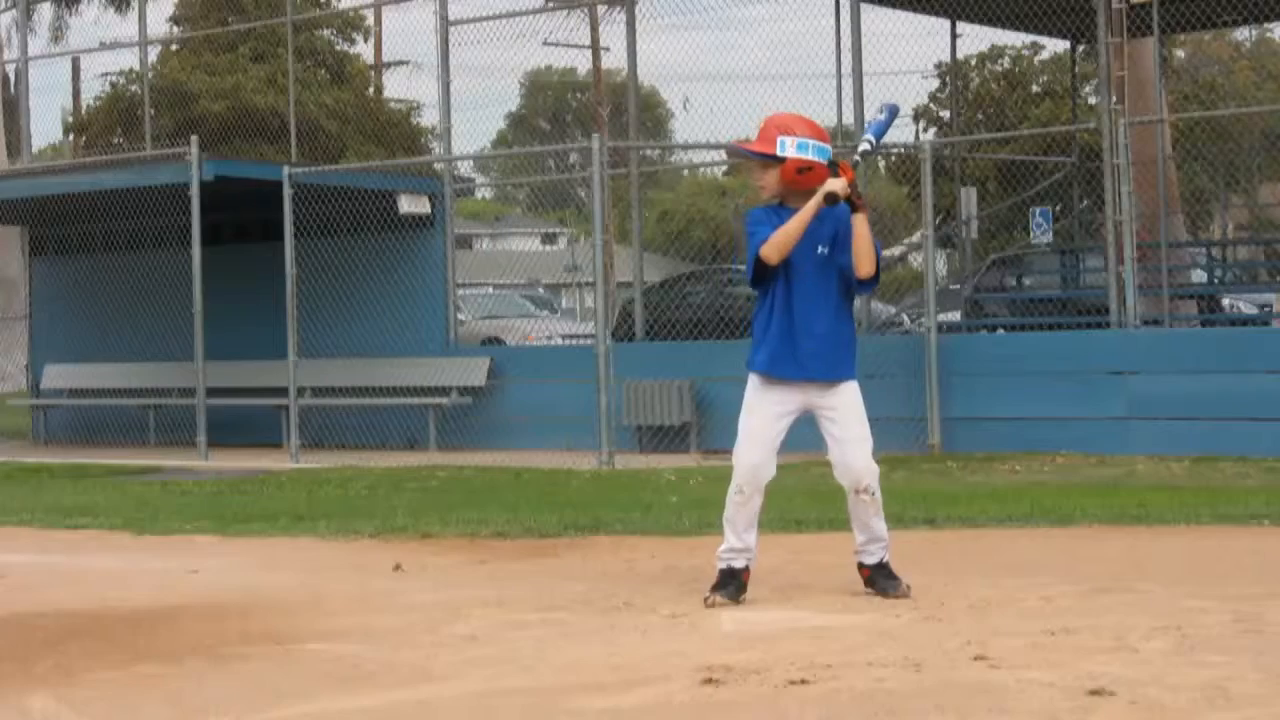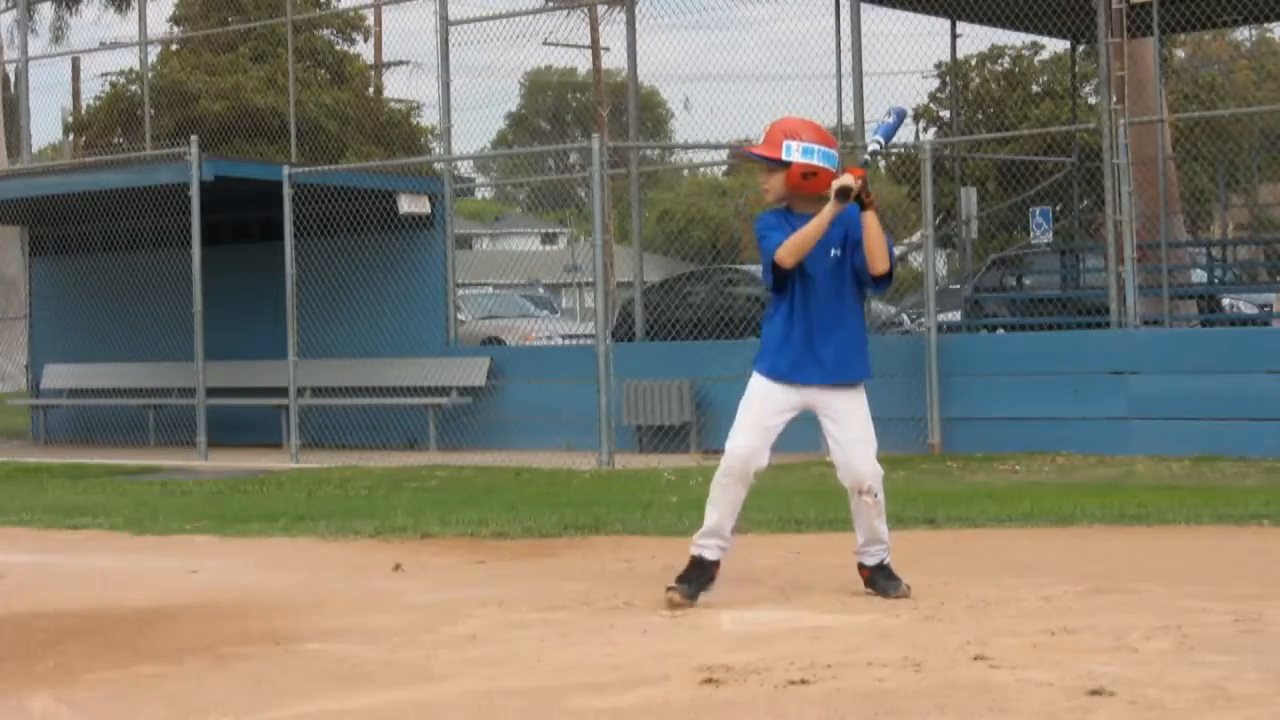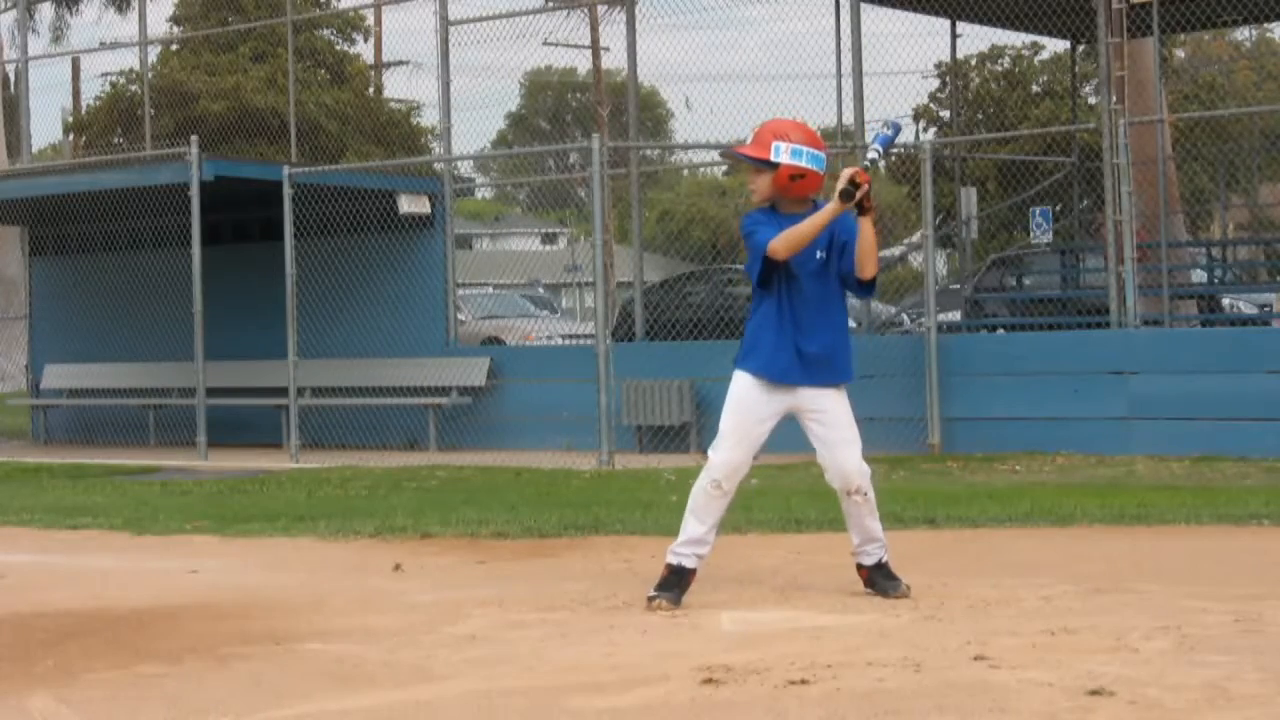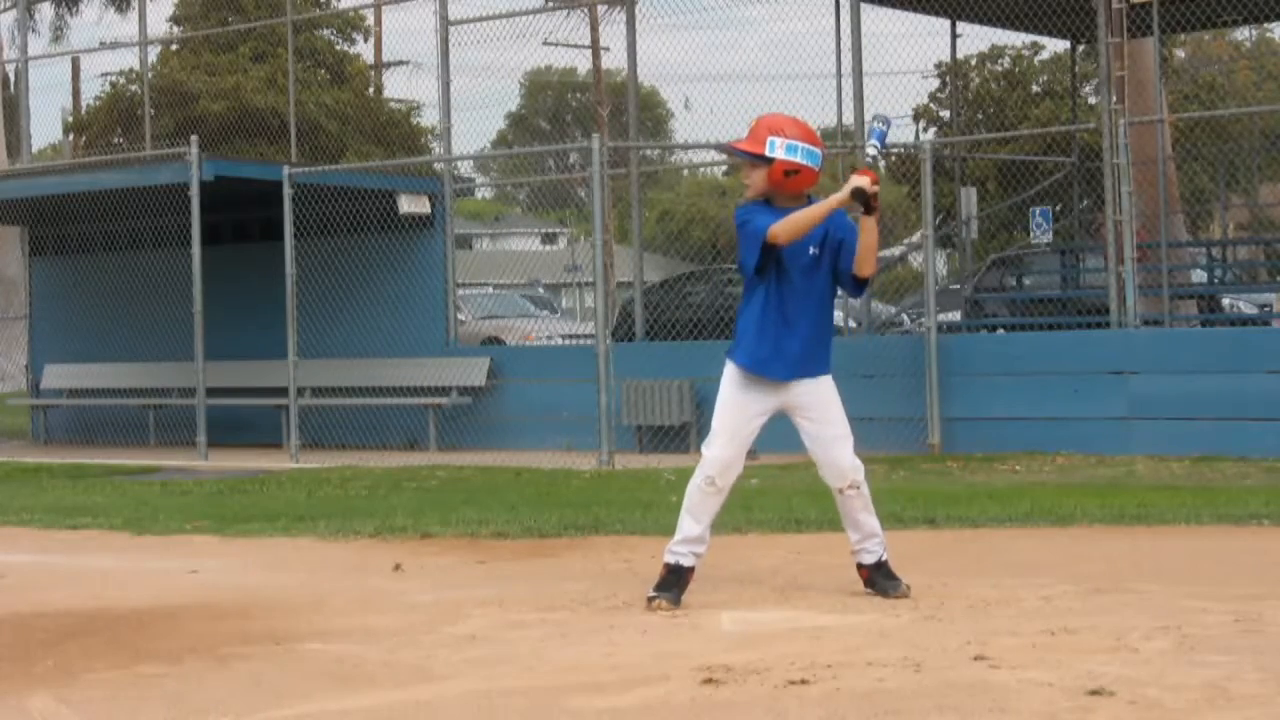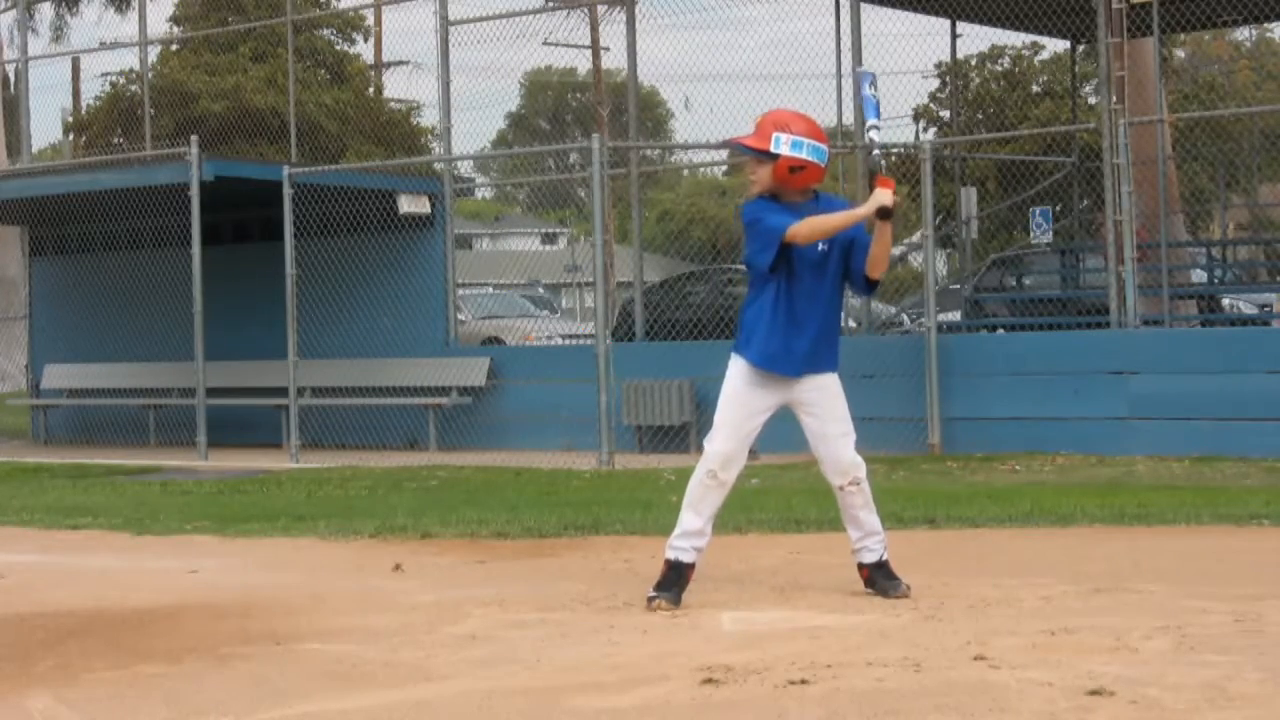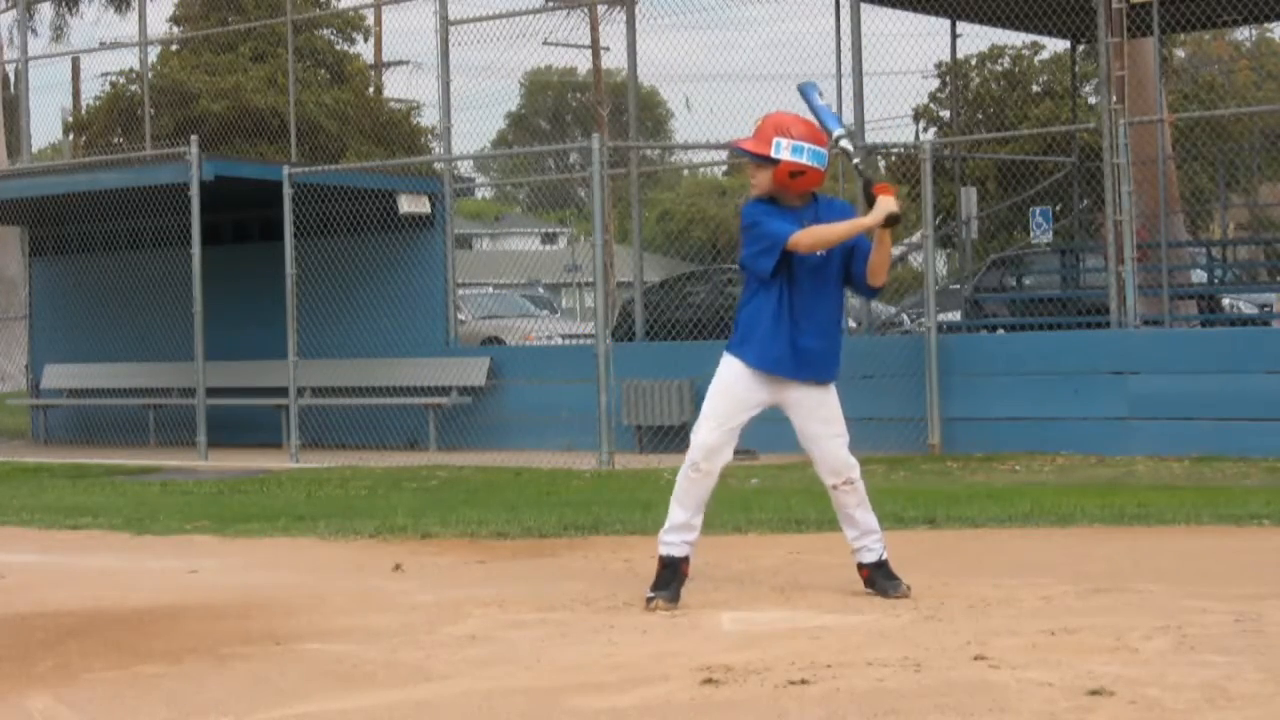
dt=0.4s
person 1, frame 1
left shoulder: (840, 219)
right shoulder: (761, 218)
left elbow: (865, 271)
right elbow: (771, 254)
left wrist: (856, 206)
right wrist: (817, 200)
left hip: (833, 371)
right hip: (773, 370)
left knee: (859, 470)
right knee: (749, 470)
left ankle: (874, 562)
right ankle: (733, 567)
person 1, frame 2
left shoulder: (852, 219)
right shoulder: (771, 222)
left elbow: (879, 267)
right elbow: (786, 257)
left wrist: (866, 204)
right wrist: (833, 204)
left hip: (839, 371)
right hip: (778, 369)
left knee: (863, 471)
right knee: (738, 457)
left ankle: (875, 562)
right ankle: (705, 558)
person 1, frame 3
left shoulder: (838, 225)
right shoulder: (756, 222)
left elbow: (865, 273)
right elbow: (781, 249)
left wrist: (862, 210)
right wrist: (835, 205)
left hip: (822, 375)
right hip: (761, 372)
left knee: (851, 472)
right knee: (723, 468)
left ankle: (873, 562)
right ankle: (680, 565)
person 1, frame 4
left shoulder: (832, 222)
right shoulder: (750, 215)
left elbow: (862, 271)
right elbow: (781, 233)
left wrist: (868, 211)
right wrist: (842, 196)
left hip: (810, 371)
right hip: (751, 368)
left knee: (844, 468)
right knee: (716, 465)
left ankle: (872, 562)
right ankle: (678, 565)
person 1, frame 5
left shoulder: (837, 213)
right shoulder: (757, 212)
left elbow: (872, 273)
right elbow: (799, 233)
left wrist: (884, 219)
right wrist: (866, 209)
left hip: (816, 368)
right hip: (757, 363)
left knee: (846, 466)
right knee: (720, 460)
left ankle: (873, 561)
right ankle: (679, 562)
person 1, frame 6
left shoulder: (837, 213)
right shoulder: (756, 215)
left elbow: (873, 280)
right elbow: (803, 242)
left wrist: (884, 227)
right wrist: (870, 220)
left hip: (812, 368)
right hip: (748, 361)
left knee: (839, 466)
right knee: (704, 453)
left ankle: (873, 561)
right ankle: (673, 559)
